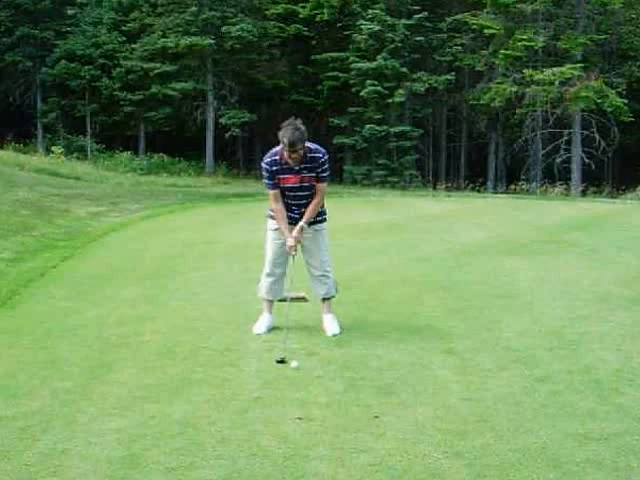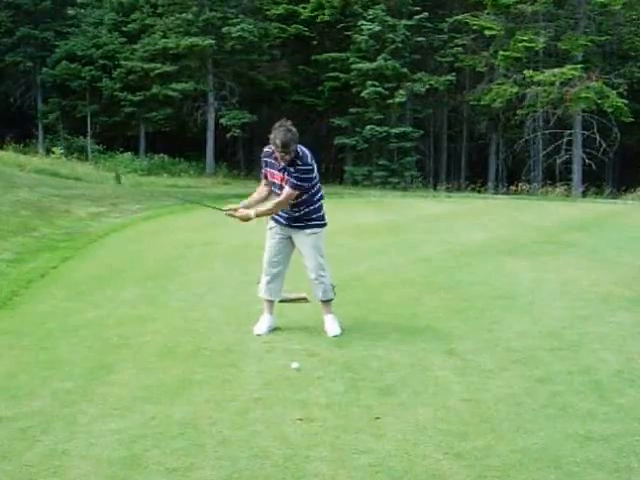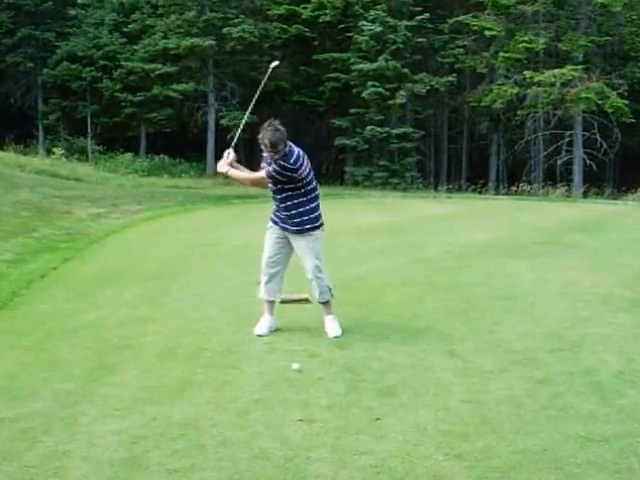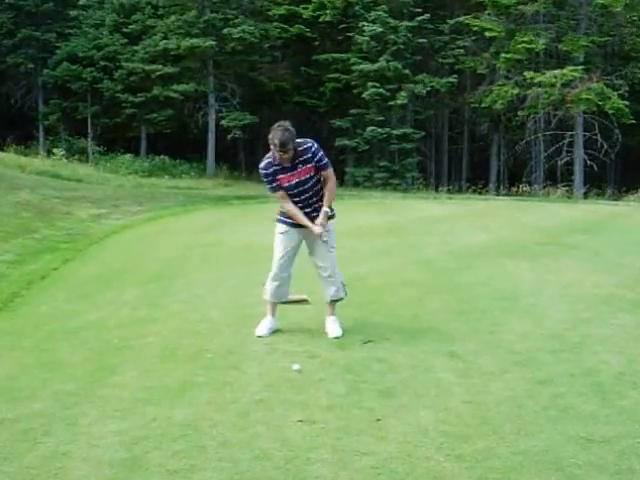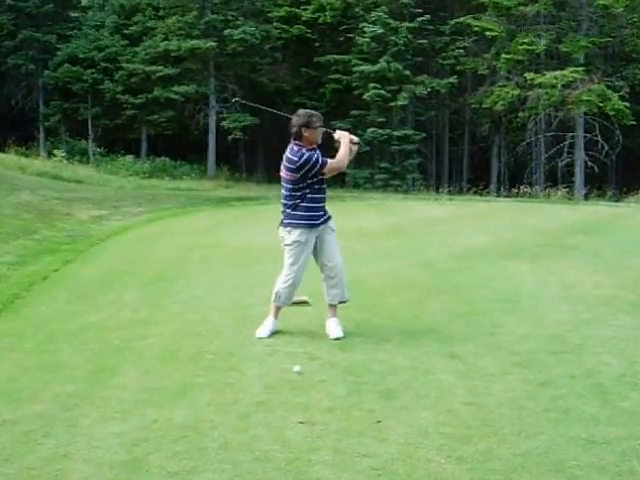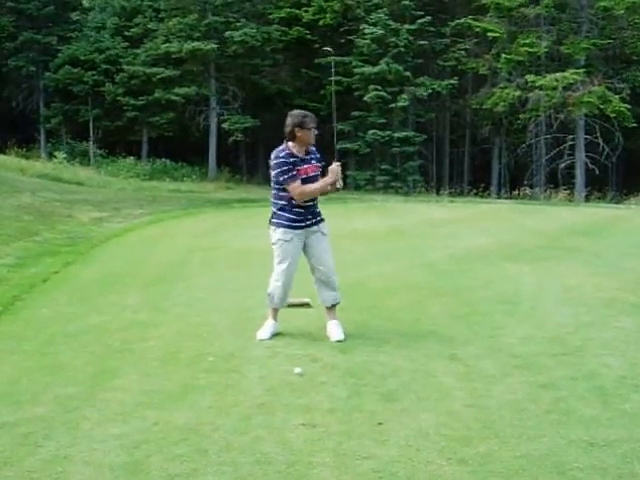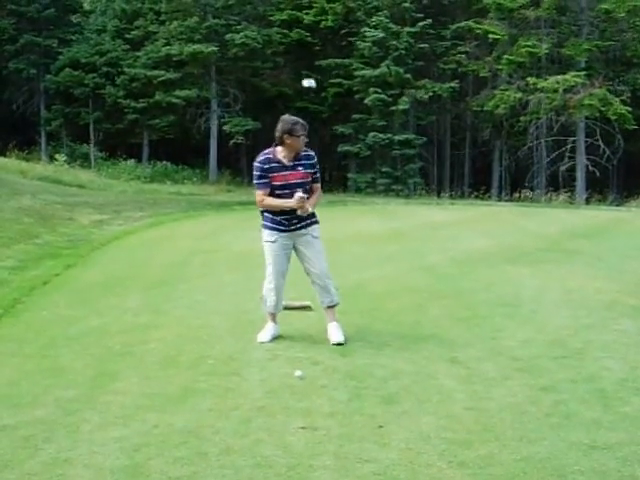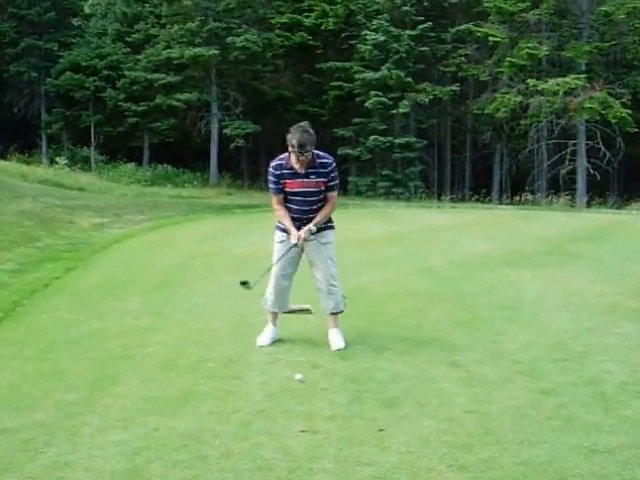
dt=0.4s
person 1, frame 1
left shoulder: (319, 156)
right shoulder: (270, 161)
left elbow: (320, 196)
right elbow: (276, 201)
left wrist: (301, 226)
right wrist: (287, 234)
left hip: (312, 220)
right hip: (280, 221)
left knee: (320, 266)
right knee: (273, 267)
left ankle: (328, 314)
right ankle: (267, 315)
person 1, frame 2
left shoulder: (305, 163)
right shoulder: (267, 154)
left elbow: (285, 200)
right elbow: (266, 186)
left wrist: (253, 214)
right wrist: (243, 206)
left hip: (308, 224)
right hip: (280, 222)
left knee: (317, 269)
right knee: (271, 267)
left ankle: (329, 316)
right ankle: (268, 316)
person 1, frame 3
left shoulder: (291, 161)
right shoulder: (270, 153)
left elbow: (258, 180)
right elbow: (261, 179)
left wrist: (227, 169)
right wrist: (234, 165)
left hip: (305, 224)
right hip: (279, 222)
left knee: (315, 269)
right knee: (270, 266)
left ankle: (329, 316)
right ankle: (268, 316)
person 1, frame 4
left shoulder: (310, 147)
right shoulder: (267, 167)
left elbow: (330, 181)
right elbow: (285, 202)
left wrist: (323, 213)
right wrist: (307, 224)
left hip: (320, 218)
right hip: (290, 223)
left knee: (328, 266)
right knee: (279, 268)
left ankle: (331, 316)
right ankle: (270, 317)
person 1, frame 5
left shoulder: (307, 150)
right shoulder: (299, 157)
left elbow: (327, 170)
right elbow: (338, 165)
left wrist: (347, 147)
right wrist: (344, 141)
left hip: (321, 222)
right hip: (298, 226)
left knee: (334, 267)
right knee: (292, 274)
left ankle: (332, 318)
right ankle: (272, 318)
person 1, frame 6
left shoulder: (313, 153)
right shoulder: (280, 157)
right elbow: (298, 194)
left wrist: (332, 182)
right wrist: (328, 179)
left hip: (314, 224)
right hip: (286, 227)
left knee: (326, 270)
right knee: (282, 274)
left ankle: (332, 320)
right ankle: (272, 320)
person 1, frame 7
left shoulder: (309, 157)
right shoulder: (263, 161)
left elbow: (316, 191)
right elbow: (261, 200)
left wrist: (308, 206)
right wrist: (291, 204)
left hip: (306, 227)
right hip: (275, 230)
left knee: (320, 272)
right knee: (274, 277)
left ankle: (332, 323)
right ankle: (272, 324)
person 1, frame 8
left shoulder: (327, 164)
right shoulder: (277, 166)
left elbow: (331, 202)
right elbow: (277, 205)
left wrist: (310, 229)
right wrist: (292, 231)
left hip: (320, 231)
right hip: (286, 231)
left knee: (327, 278)
right knee: (279, 278)
left ankle: (334, 328)
right ankle: (272, 326)
